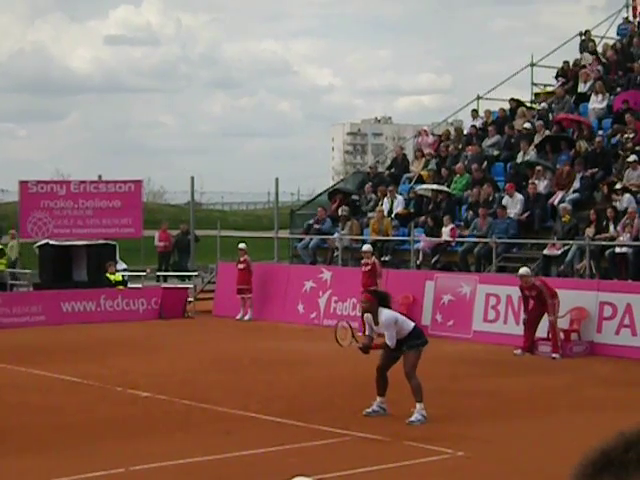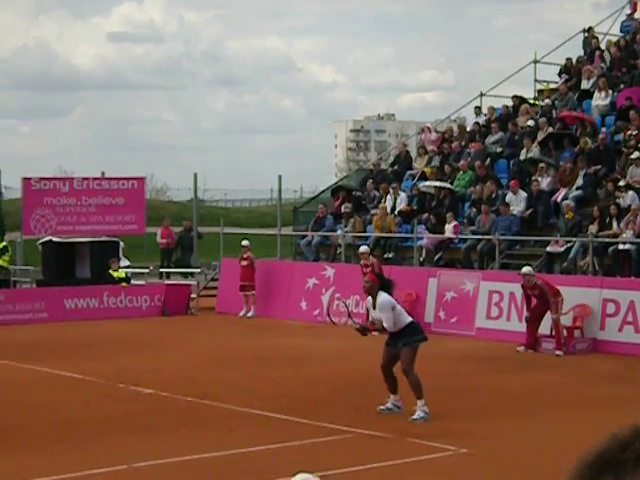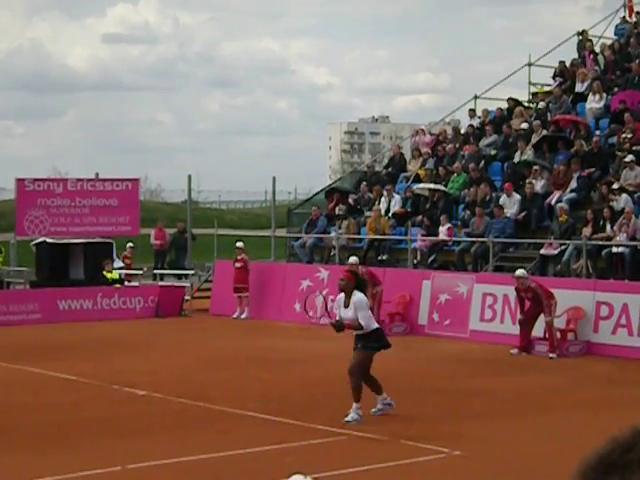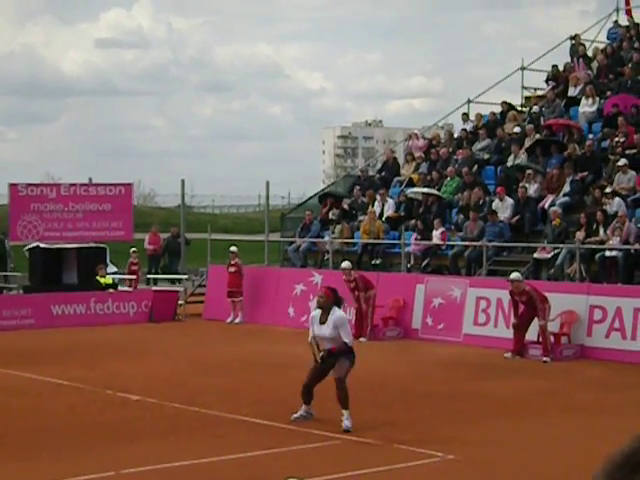
dt=0.5s
person 1, frame 1
left shoulder: (386, 317)
right shoulder: (367, 316)
left elbow: (390, 344)
right elbow: (369, 334)
left wrist: (371, 346)
right wrist: (366, 344)
left hip: (413, 338)
right hip: (397, 339)
left knee: (409, 372)
right knee: (380, 369)
left ankle: (420, 411)
right ankle: (380, 405)
person 1, frame 2
left shoulder: (384, 300)
right shoulder: (370, 300)
left elbow: (388, 327)
right elbow: (373, 321)
left wrist: (369, 328)
right wrist: (367, 327)
left hip: (409, 333)
right hip: (395, 335)
left knee: (406, 369)
right knee: (385, 366)
left ankle: (422, 408)
right ankle: (395, 402)
person 1, frame 3
left shoulder: (359, 299)
right shoulder: (340, 299)
left elbow: (365, 324)
right elbow: (340, 320)
left wrist: (345, 325)
right wrist: (338, 325)
left hip: (372, 337)
right hip: (360, 337)
left knee: (353, 370)
right knee: (363, 373)
left ankle: (356, 411)
right ankle: (385, 401)
person 1, frame 4
left shoulder: (339, 316)
right shoulder: (314, 315)
left elbow: (348, 342)
right elbow: (313, 339)
left wrist: (330, 351)
right wrist: (317, 353)
left hip: (343, 354)
right hip: (324, 355)
left knee: (339, 379)
right knee: (307, 384)
left ankle: (346, 416)
right ankle: (306, 410)
